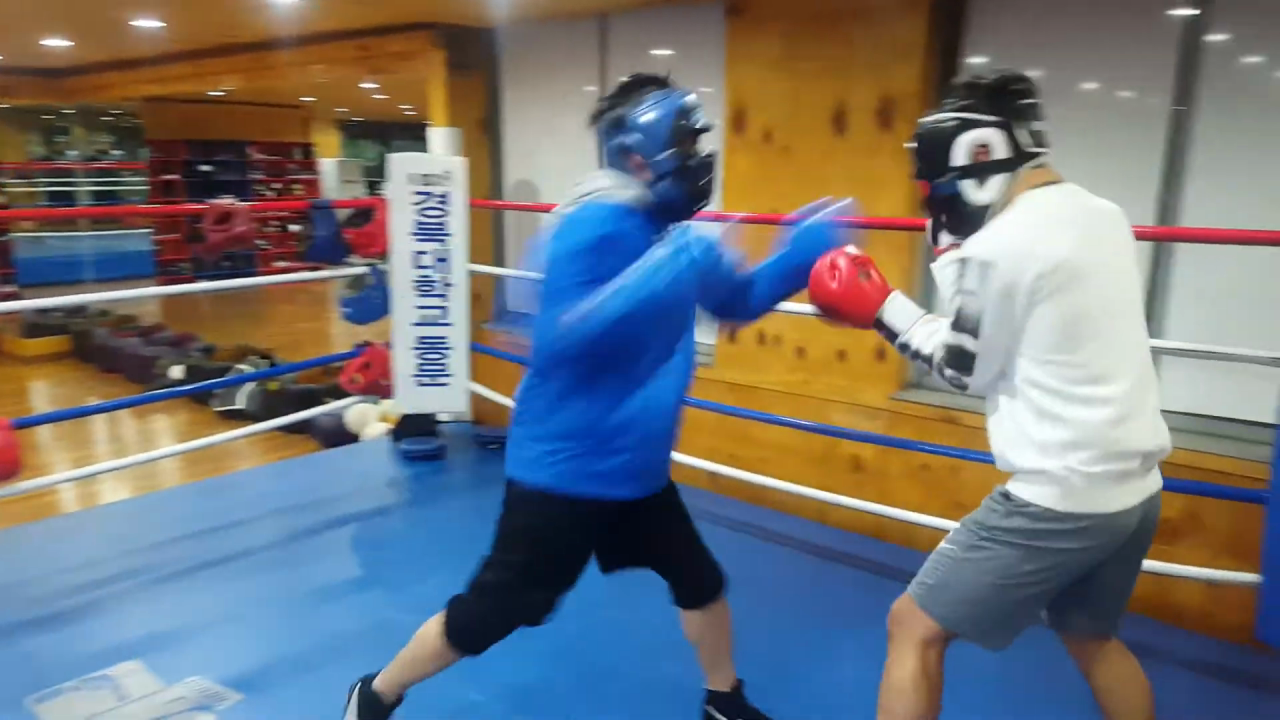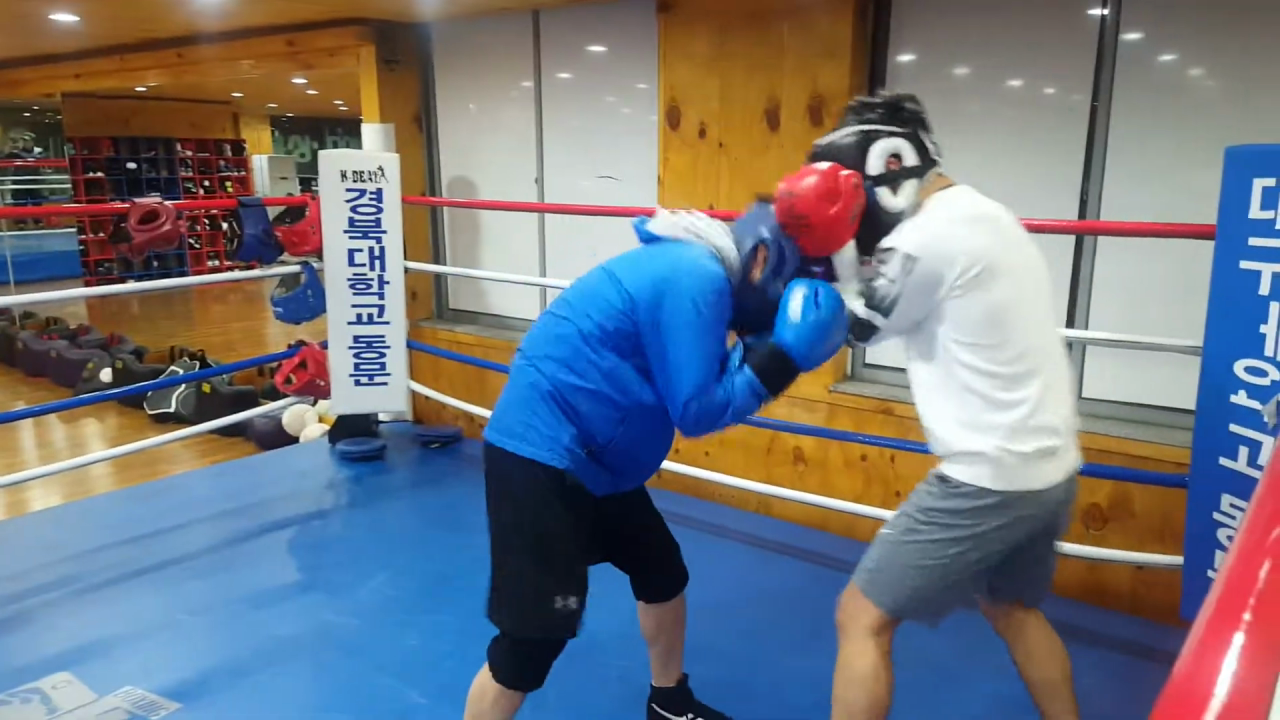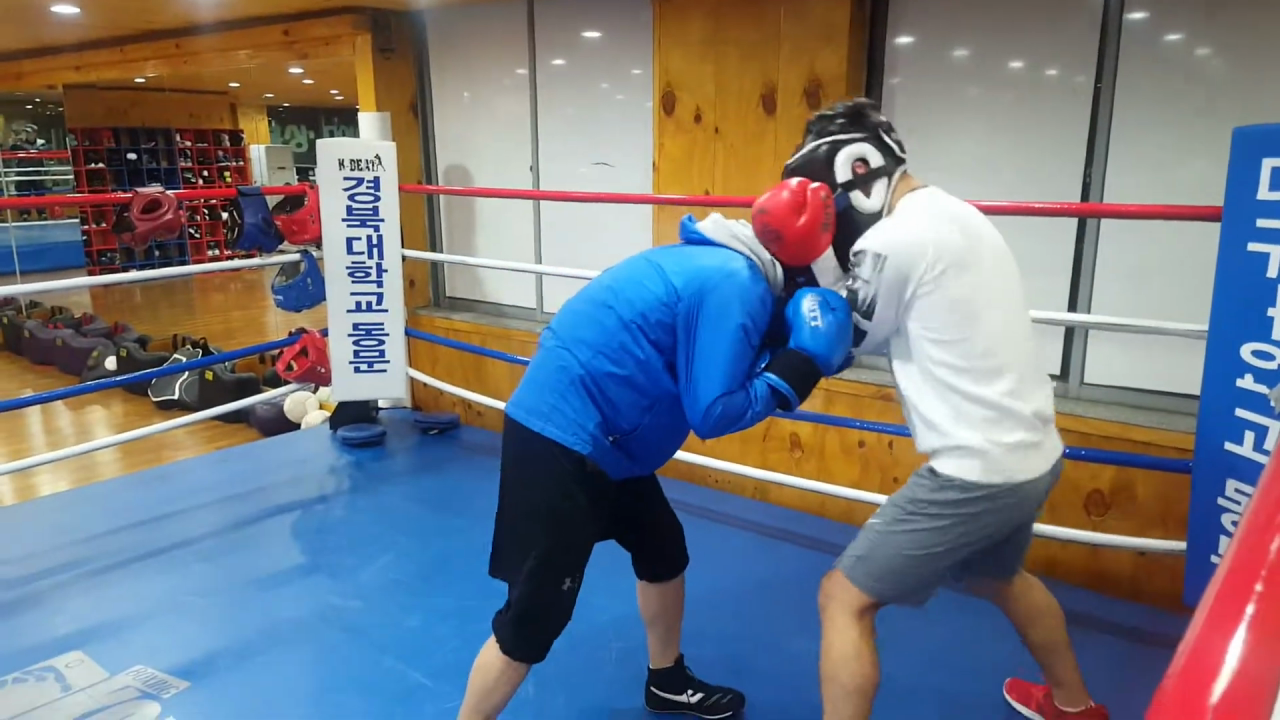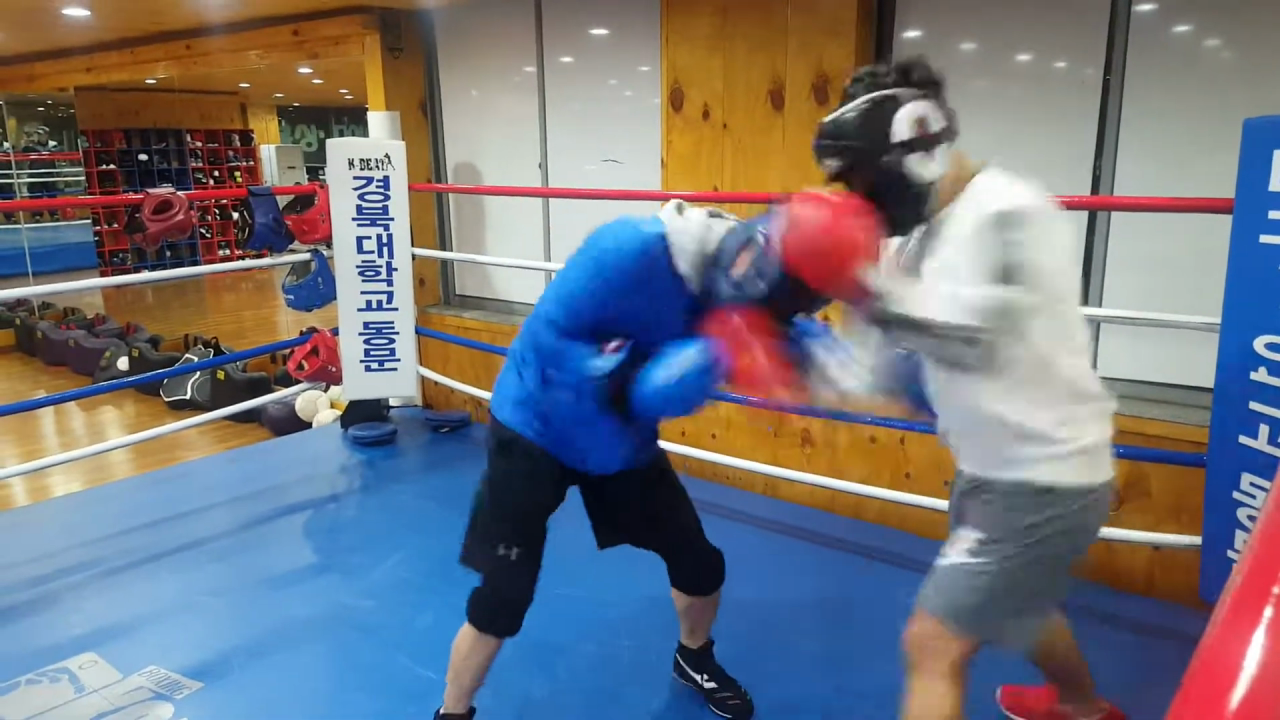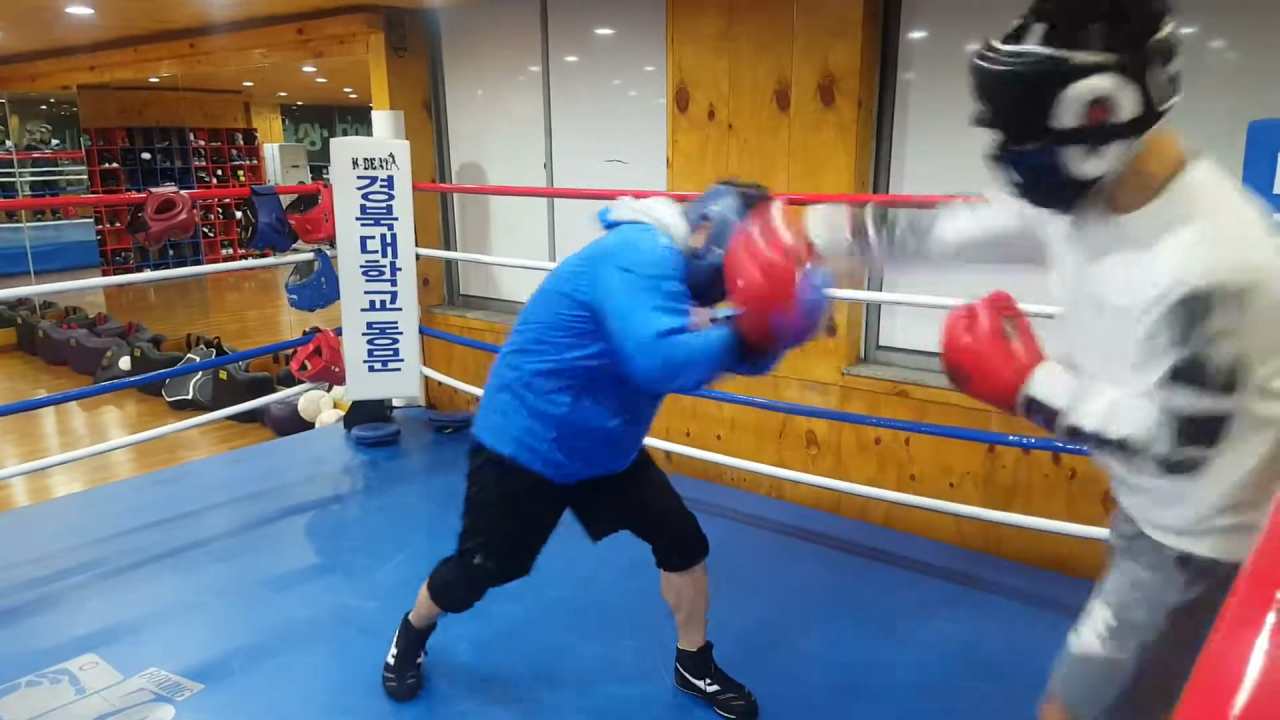
dt=0.5s
person 1, frame 1
left shoulder: (998, 247)
right shoulder: (1103, 218)
left elbow: (967, 369)
left wrist: (881, 306)
right wrist: (954, 249)
left hip: (1056, 499)
right hip: (1133, 492)
left knee: (915, 629)
right knee: (1092, 638)
person 1, frame 2
left shoulder: (922, 243)
right shoulder: (987, 214)
left elbow: (860, 326)
left wrist: (833, 245)
right wrist: (847, 243)
left hip: (988, 477)
right hip: (1050, 467)
left knee: (863, 618)
right knee: (1013, 605)
person 1, frame 3
left shoulder: (891, 243)
right shoulder: (956, 216)
left elbow: (848, 338)
left hip: (974, 471)
right hip: (1032, 454)
left knee: (844, 600)
right knee: (999, 575)
person 1, frame 4
left shoulder: (1008, 211)
right shoulder: (920, 241)
left elbow: (973, 338)
right elbow: (902, 373)
left wrist: (867, 289)
left hip: (1046, 479)
right hip: (994, 471)
left knee: (933, 646)
right knee: (1015, 604)
person 1, frame 5
left shoulder: (1207, 264)
right shoulder: (1089, 196)
left elbow: (1176, 444)
right elbow: (973, 229)
left wrist: (1026, 384)
left hip: (1207, 539)
right hip: (1156, 512)
person 2, frame 1
left shoulder: (670, 232)
right shoulder: (597, 229)
left elbow: (736, 299)
right elbow: (570, 340)
left wrist: (802, 253)
right wrist: (660, 276)
left hip: (632, 467)
right hip: (569, 471)
left knee: (701, 581)
right knee: (490, 615)
person 2, frame 2
left shoulder: (691, 265)
right shoulder: (698, 277)
left elbow: (688, 379)
right elbow: (696, 408)
left wrist: (773, 346)
right wrist: (785, 355)
left hip: (594, 457)
right hip: (540, 457)
left knee: (662, 570)
right knee: (533, 635)
person 2, frame 3
left shoulder: (718, 264)
right shoulder: (737, 285)
left elbow: (705, 381)
right elbow: (713, 413)
left wrist: (789, 357)
right wrist: (801, 367)
left hip: (600, 439)
right hip: (560, 440)
left knee: (664, 551)
right knee: (536, 613)
person 2, frame 4
left shoulder: (751, 314)
right shoulder: (634, 250)
left elbow: (806, 370)
right elbow: (547, 339)
right wrist: (629, 385)
left hip: (623, 444)
right hip: (535, 430)
left knee: (699, 562)
right knee: (502, 592)
left ankle: (694, 661)
person 2, frame 5
left shoulder: (663, 257)
right shoulder: (644, 257)
left elbow: (662, 353)
right elbow: (661, 362)
left wrist: (733, 340)
right wrist: (755, 335)
left hip: (602, 441)
right hip: (525, 443)
left knee: (683, 541)
right knee: (473, 574)
left ankle: (694, 665)
right ankle: (410, 636)
